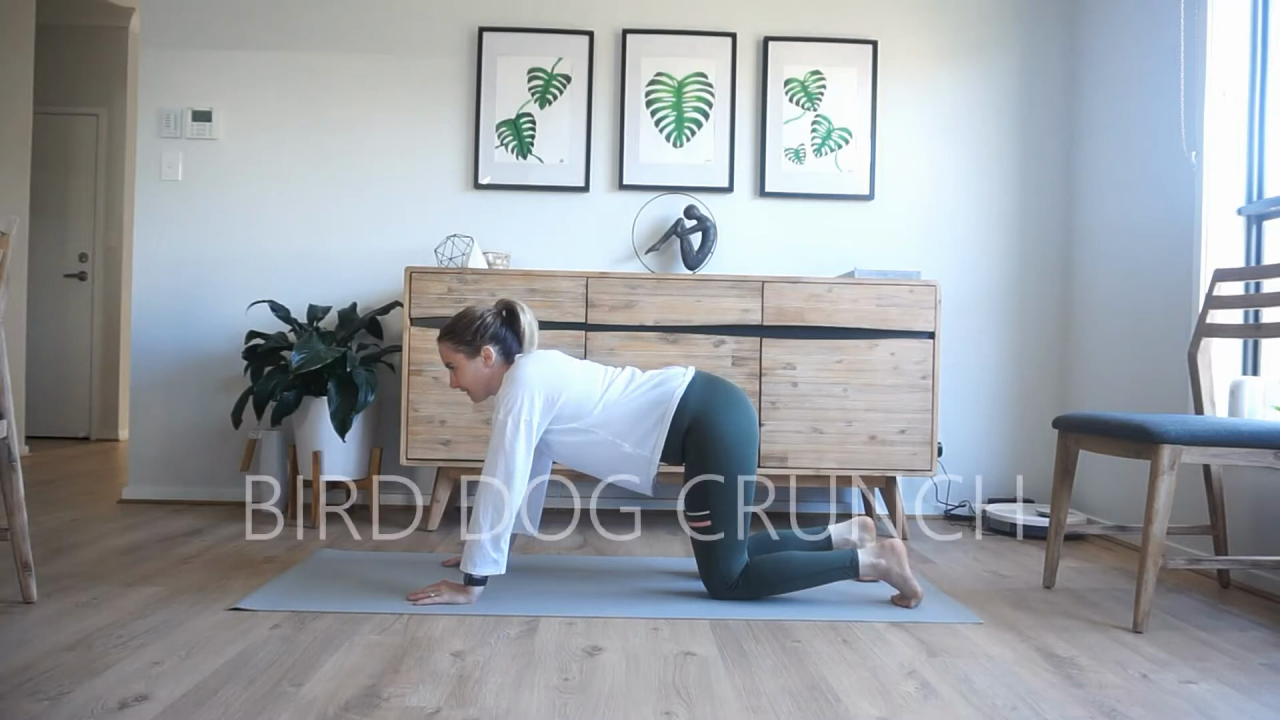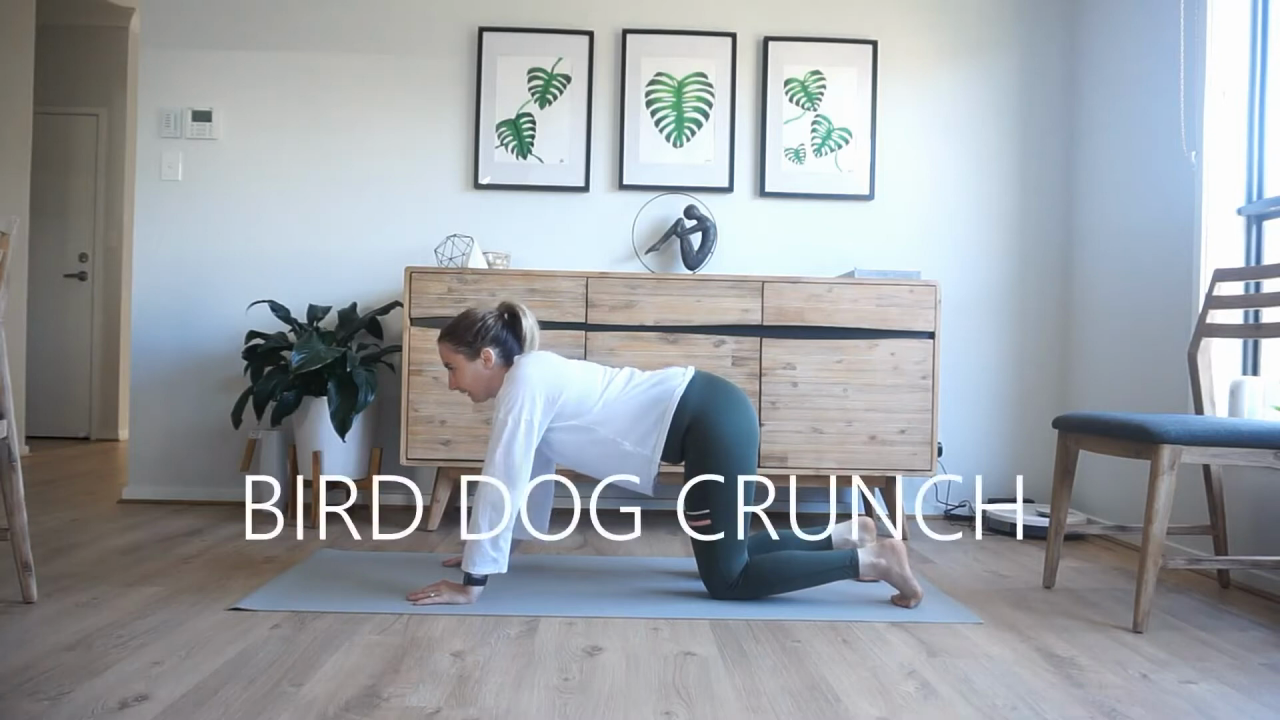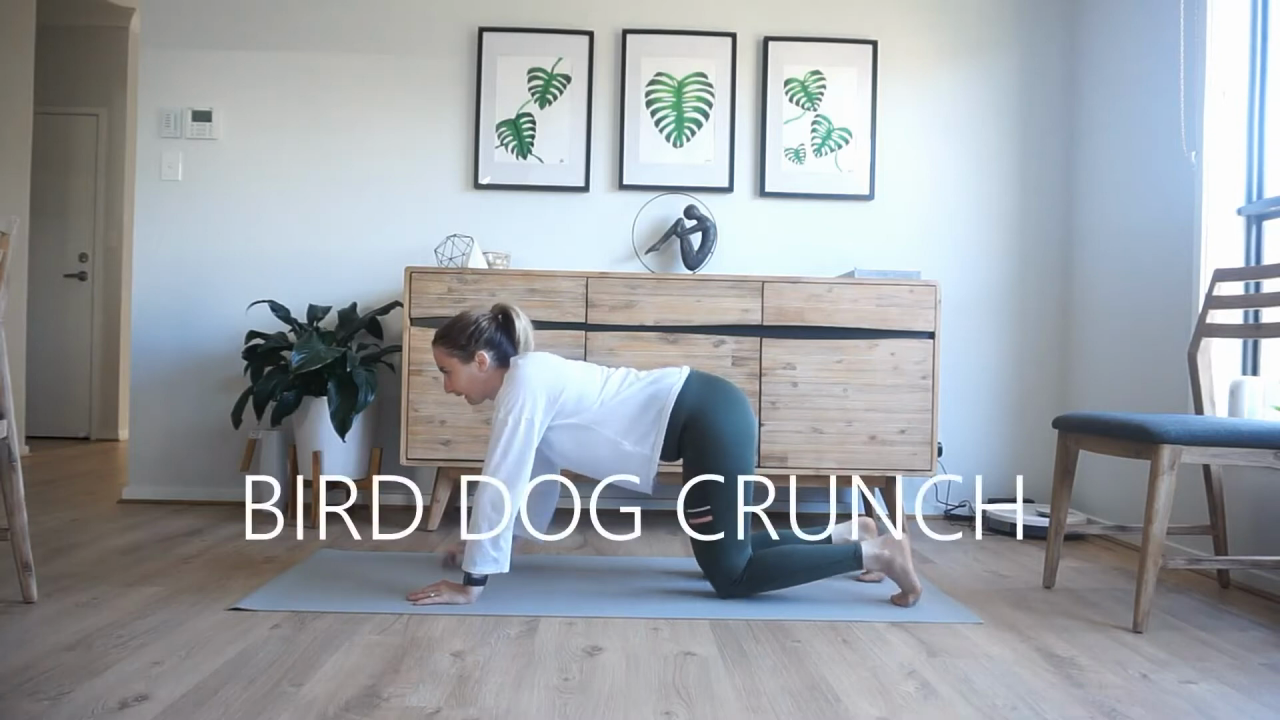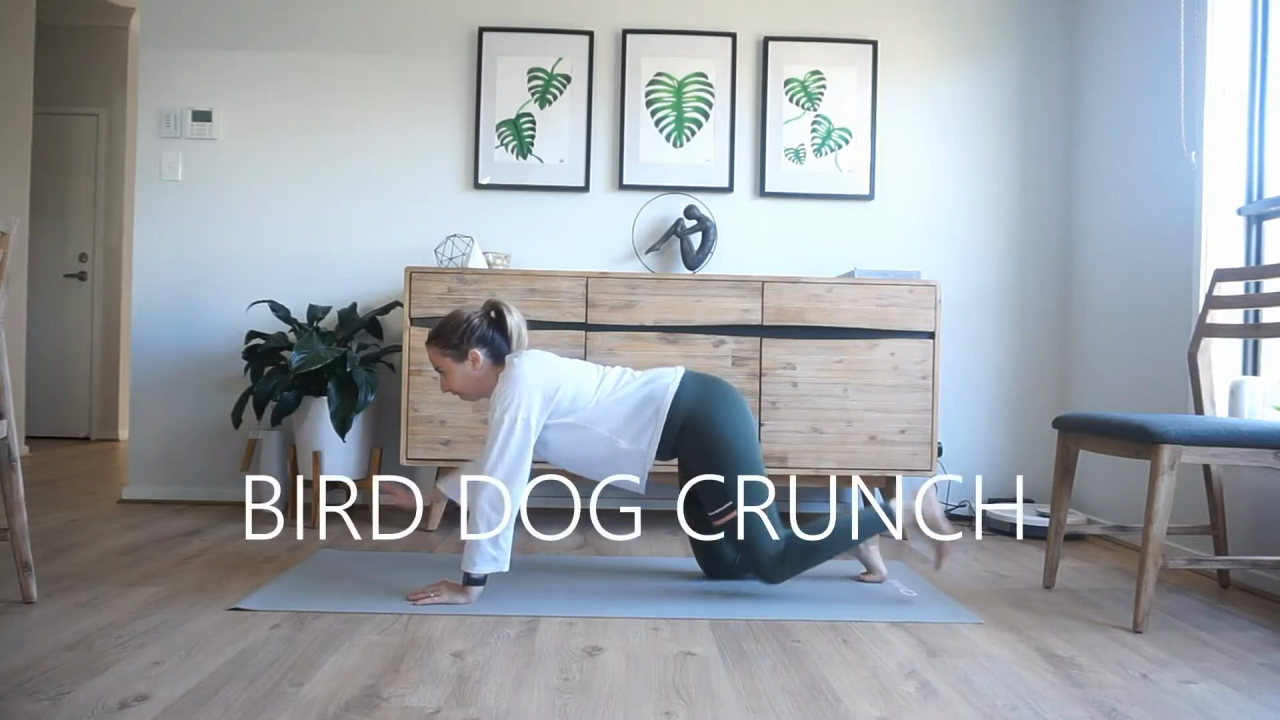
dt=0.2s
person 1, frame 1
left shoulder: (522, 383)
right shoulder: (534, 372)
left elbow: (500, 487)
right elbow: (527, 476)
left wrist: (472, 582)
right wrist: (481, 551)
left hip: (711, 418)
right hip: (705, 413)
left knee: (726, 580)
right knee: (721, 552)
left ankle: (873, 560)
right ankle: (846, 534)
person 1, frame 2
left shoulder: (523, 382)
right shoulder: (533, 374)
left elbow: (500, 486)
right elbow: (530, 477)
left wrist: (471, 581)
right wrist: (486, 550)
left hip: (711, 417)
right hip: (706, 414)
left knee: (725, 579)
right knee: (722, 553)
left ankle: (871, 559)
right ankle: (845, 534)
person 1, frame 3
left shoulder: (522, 384)
right shoulder: (531, 379)
left elbow: (499, 486)
right elbow: (535, 476)
left wrist: (470, 583)
right wrist: (477, 547)
left hip: (708, 416)
right hip: (702, 417)
left knee: (730, 575)
right knee: (720, 556)
left ankle: (873, 552)
right ankle: (846, 535)
person 1, frame 4
left shoulder: (518, 381)
right shoulder: (524, 379)
left elbow: (499, 487)
right elbow: (500, 468)
left wrist: (469, 582)
right wrist: (432, 494)
left hip: (703, 415)
right hip: (695, 419)
left knee: (768, 561)
right knee: (719, 561)
left ankle: (896, 510)
right ankle: (853, 529)
